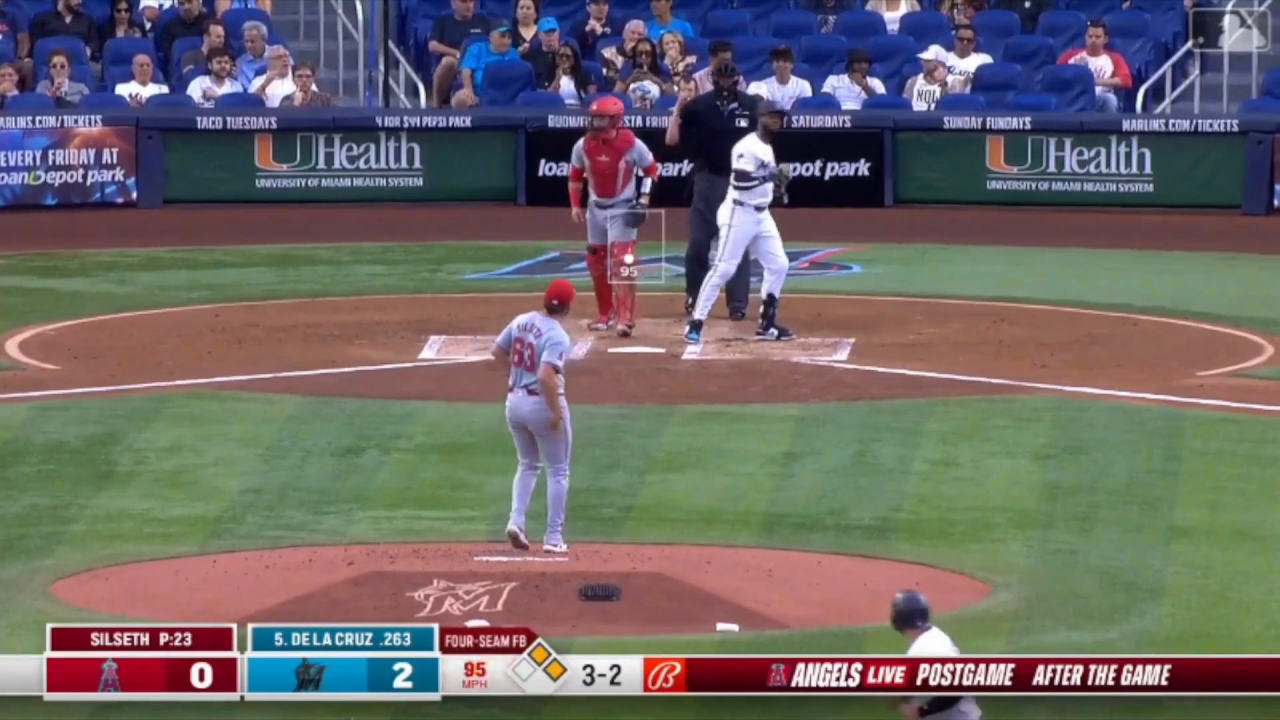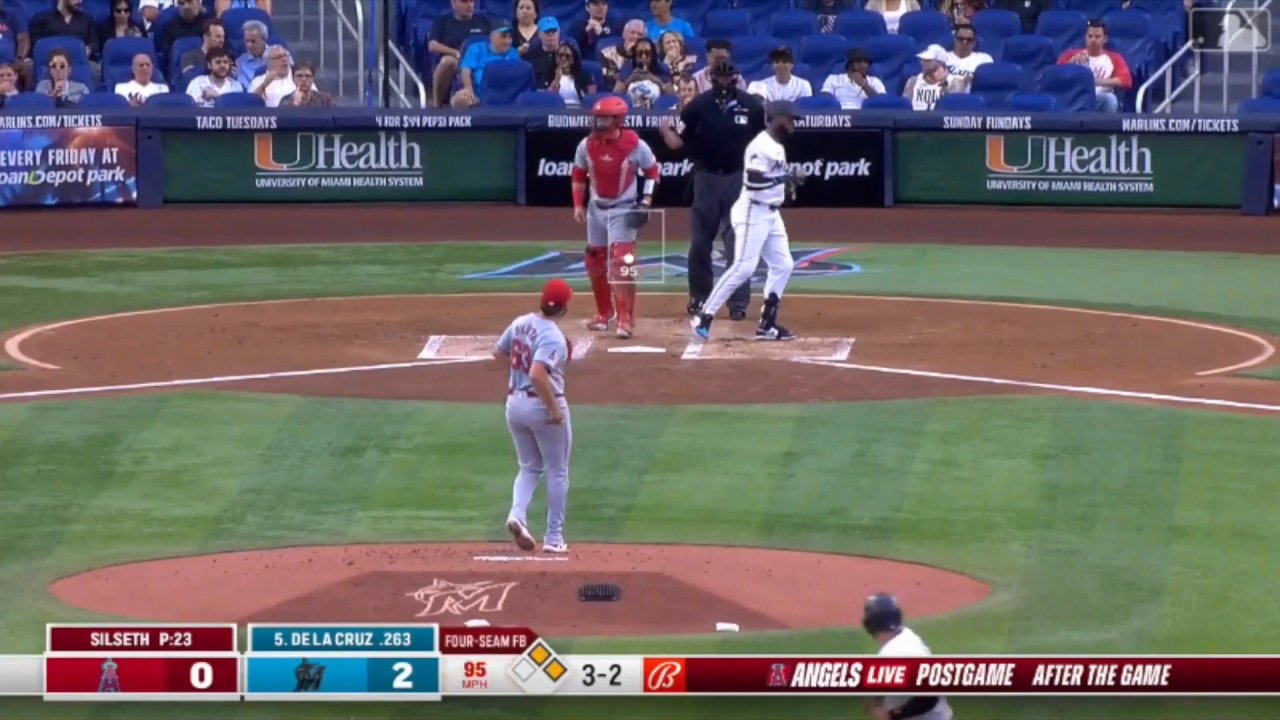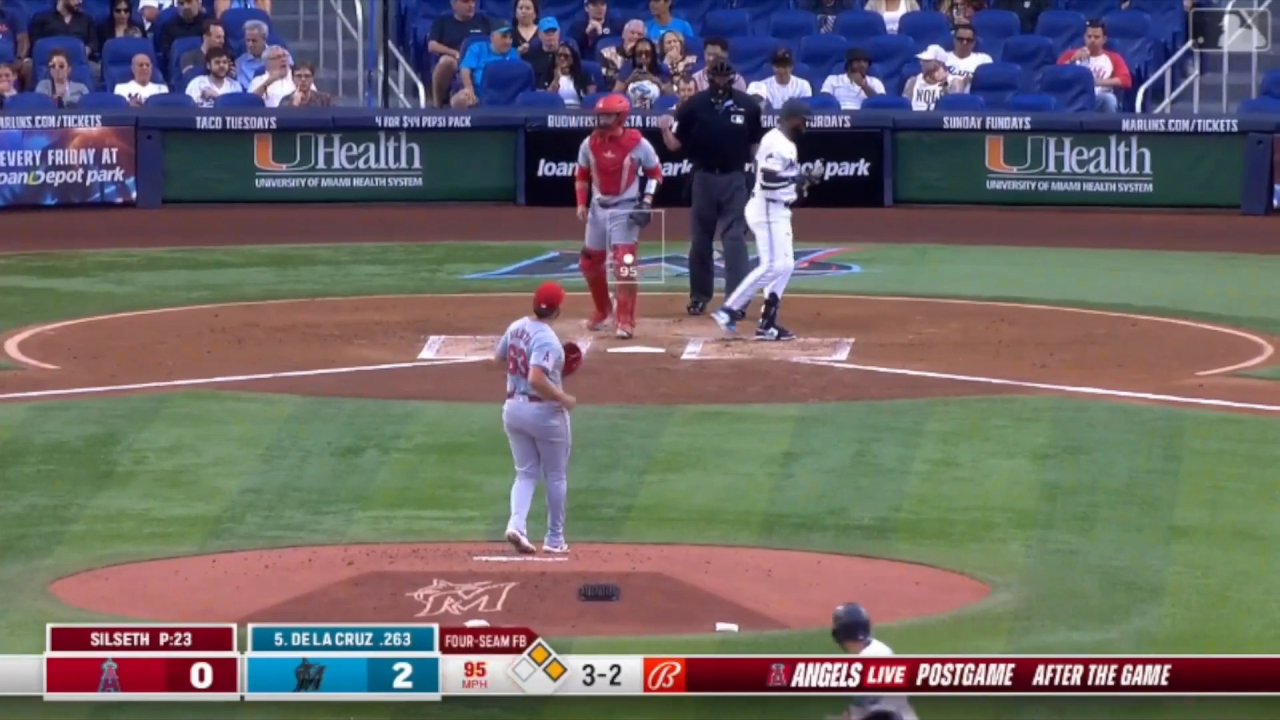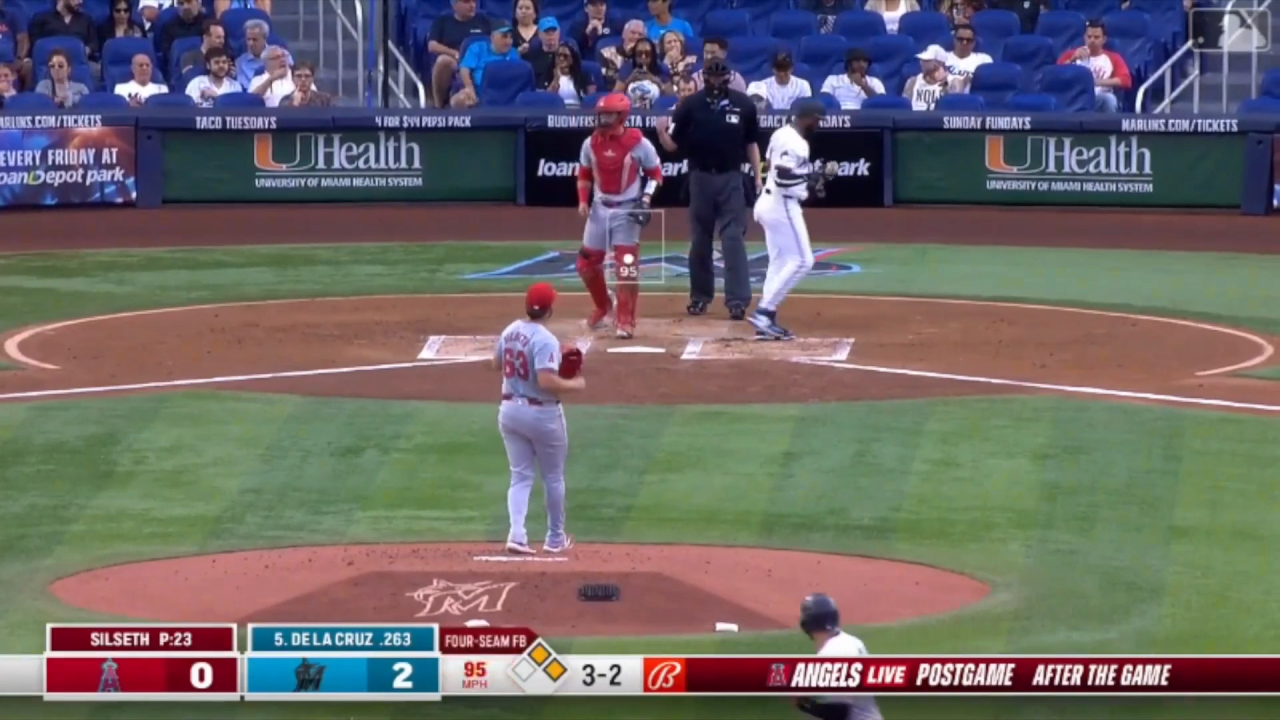
dt=0.1s
person 1, frame 1
left shoulder: (521, 321)
right shoulder: (558, 337)
left elbow: (496, 353)
right elbow: (546, 377)
right wrist: (557, 414)
left hip: (514, 402)
right hip: (542, 406)
left knee: (528, 464)
right knee: (558, 471)
left ankle: (517, 519)
right ankle: (553, 537)
person 1, frame 2
left shoulder: (520, 323)
right shoulder: (553, 337)
left elbow: (498, 354)
right elbow: (537, 375)
right wrist: (556, 410)
left hip: (515, 404)
right hip: (543, 407)
left knee: (529, 468)
right knee: (557, 472)
left ankle: (517, 514)
right ankle: (554, 537)
person 1, frame 3
left shoulder: (515, 328)
right shoulder: (548, 339)
left elbow: (499, 359)
right elbow: (537, 380)
right wrist: (565, 398)
left hip: (513, 408)
right hip: (544, 411)
left knee: (526, 474)
right knee: (555, 476)
left ankle: (516, 525)
right ankle: (555, 539)
person 1, frame 4
left shoulder: (509, 331)
right shoulder: (545, 340)
left elbow: (496, 365)
right elbow: (548, 384)
right wrist: (575, 384)
left hip: (509, 411)
right hip: (542, 414)
left knee: (521, 477)
right knee: (553, 477)
left ankle: (517, 535)
right ankle: (556, 539)
person 2, frame 1
left shoulder: (752, 106)
right shoulder: (698, 105)
right elbow: (672, 139)
right wrist: (677, 111)
right hip: (707, 179)
right knee: (699, 241)
left ankle: (737, 303)
right ankle: (696, 297)
person 2, frame 2
left shoulder: (752, 104)
right shoulder: (699, 104)
right elbow: (677, 143)
right wrist: (666, 132)
left hip: (738, 179)
right hip: (707, 178)
left knee: (738, 242)
right knee: (700, 241)
left ankle: (738, 302)
right ankle: (699, 297)
person 2, frame 3
left shoulder: (747, 104)
right shoulder: (694, 104)
left elbow: (755, 144)
right elbow: (677, 143)
left hip: (735, 179)
right hip: (704, 178)
left knee: (735, 238)
right knee: (701, 240)
right ankle: (700, 296)
person 2, frame 4
left shoulder: (743, 104)
right shoulder: (690, 105)
left elbow: (751, 143)
right elbow: (673, 144)
left wrist: (757, 177)
right wrist: (662, 132)
left hip: (732, 178)
right hip: (701, 178)
left knee: (733, 238)
right knee: (700, 240)
left ankle: (737, 301)
right ankle: (700, 296)
person 3, frame 1
left shoulder: (632, 144)
right shoulder: (583, 145)
left elbow: (651, 170)
right elbow: (575, 175)
left wrist: (644, 200)
right wrist: (575, 205)
left hip: (623, 209)
right hip: (595, 209)
left knee: (623, 263)
right knee: (596, 264)
left ankle: (625, 319)
right ankle: (605, 313)
person 3, frame 2
left shoulder: (635, 145)
right shoulder: (586, 145)
left elbow: (652, 172)
right elbow: (578, 175)
left wrist: (646, 201)
right wrist: (578, 205)
left hip: (624, 210)
right hip: (597, 209)
left knee: (624, 264)
right knee: (595, 264)
left ankle: (625, 321)
right ankle: (604, 313)
person 3, frame 3
left shoulder: (638, 143)
right shoulder: (589, 144)
left elbow: (655, 173)
right elbow: (582, 174)
left wrist: (647, 200)
right wrist: (581, 203)
left hip: (626, 210)
right hip: (598, 209)
left knee: (625, 266)
right knee: (589, 264)
left ankle: (625, 322)
right ankle: (603, 308)
person 3, frame 4
left shoulder: (639, 143)
right shoulder: (591, 143)
left elbow: (655, 174)
right elbow: (584, 174)
left wrist: (646, 200)
right wrist: (583, 201)
left hip: (627, 210)
right hip: (599, 209)
left knee: (626, 266)
right knee: (586, 264)
left ankle: (625, 322)
right ankle: (604, 305)
person 4, frame 1
left shoulder: (768, 147)
right shoulder: (747, 146)
right elbow: (740, 181)
left wrist: (776, 185)
right wrist: (771, 175)
left hip: (762, 215)
right hip: (740, 213)
left knee: (778, 265)
right knee: (725, 268)
left ankle: (767, 324)
right ankle: (696, 322)
person 4, frame 2
left shoulder: (777, 145)
right shoulder: (760, 145)
right elbow: (752, 182)
left wrist: (788, 182)
right wrist: (784, 178)
left hip: (771, 214)
right hip: (753, 212)
left knee: (783, 265)
right knee: (744, 267)
left ankle: (768, 324)
right ankle: (705, 316)
person 4, frame 3
left shoulder: (782, 140)
right shoulder: (776, 143)
right elbow: (767, 181)
left wrist: (799, 180)
right wrist: (800, 177)
left hip: (779, 209)
right hip: (769, 209)
left knee: (783, 266)
right knee: (774, 267)
left ankle: (767, 323)
right ankle: (729, 309)
person 4, frame 4
left shoulder: (784, 134)
right shoulder: (790, 140)
right elbow: (782, 177)
left wrist: (811, 179)
right wrist: (811, 175)
left hip: (776, 205)
right hip: (782, 205)
left knee: (779, 263)
right knee: (801, 261)
left ankle: (765, 322)
right ankle: (764, 311)
